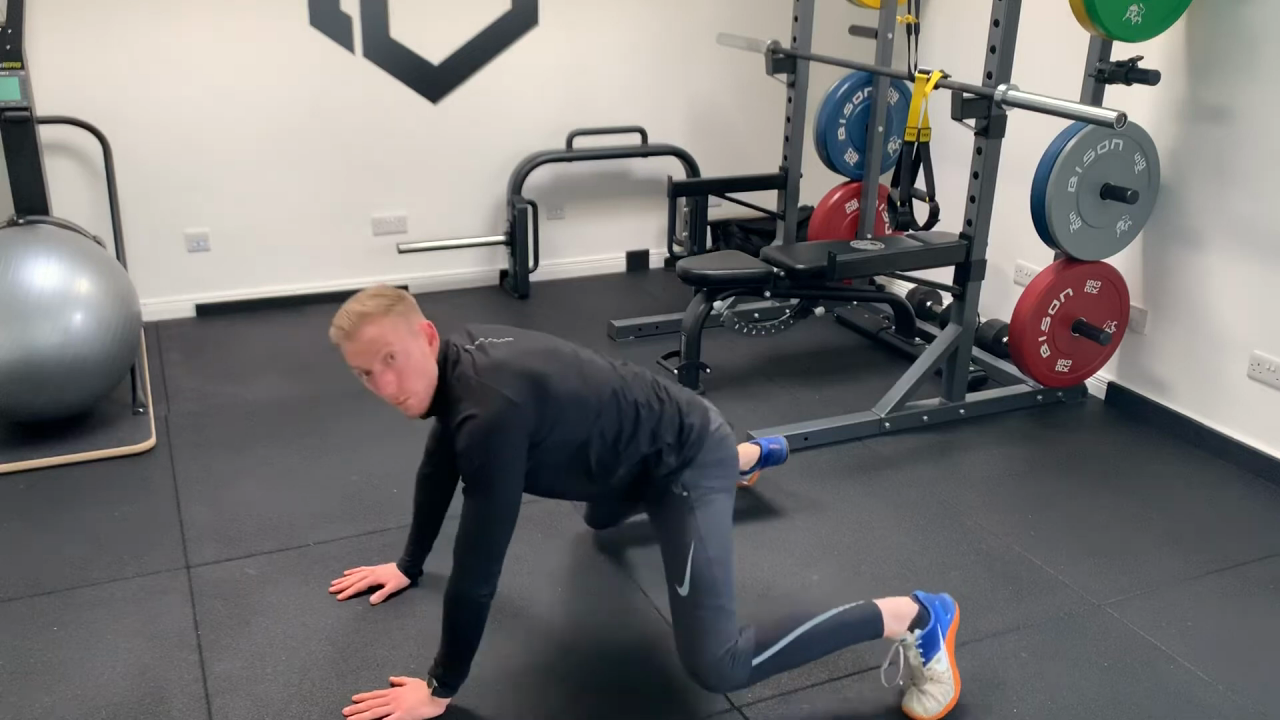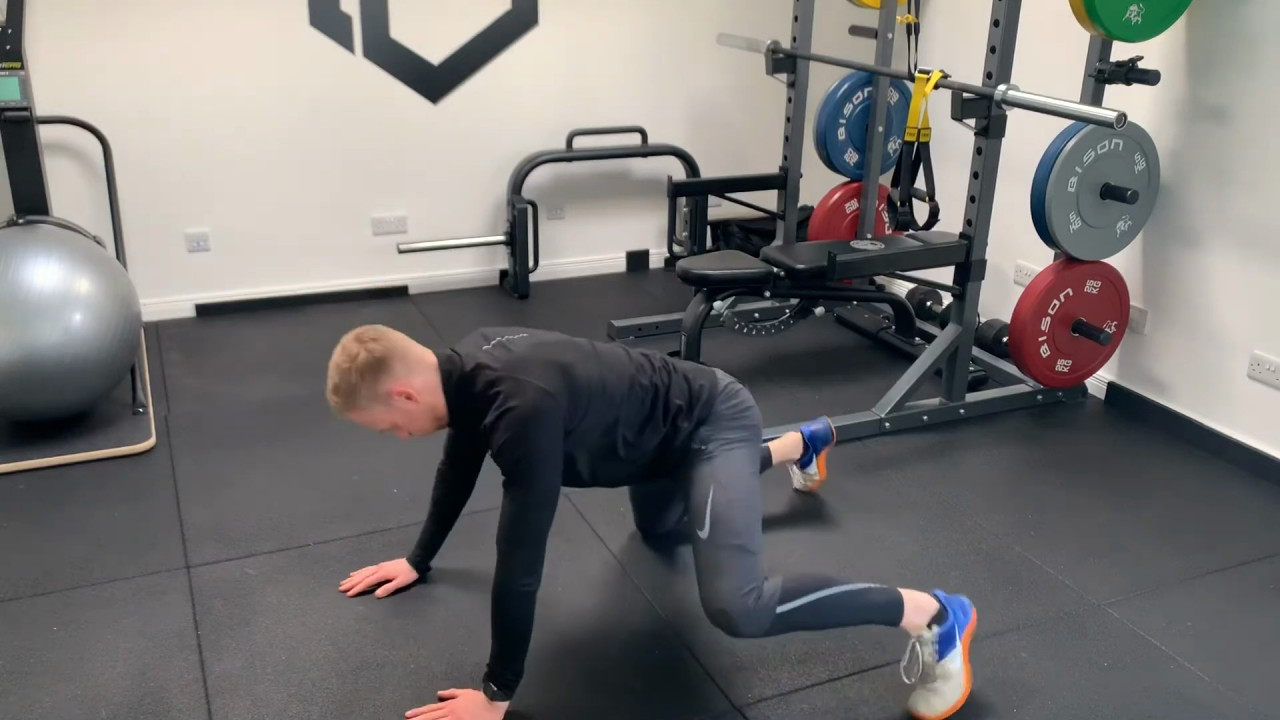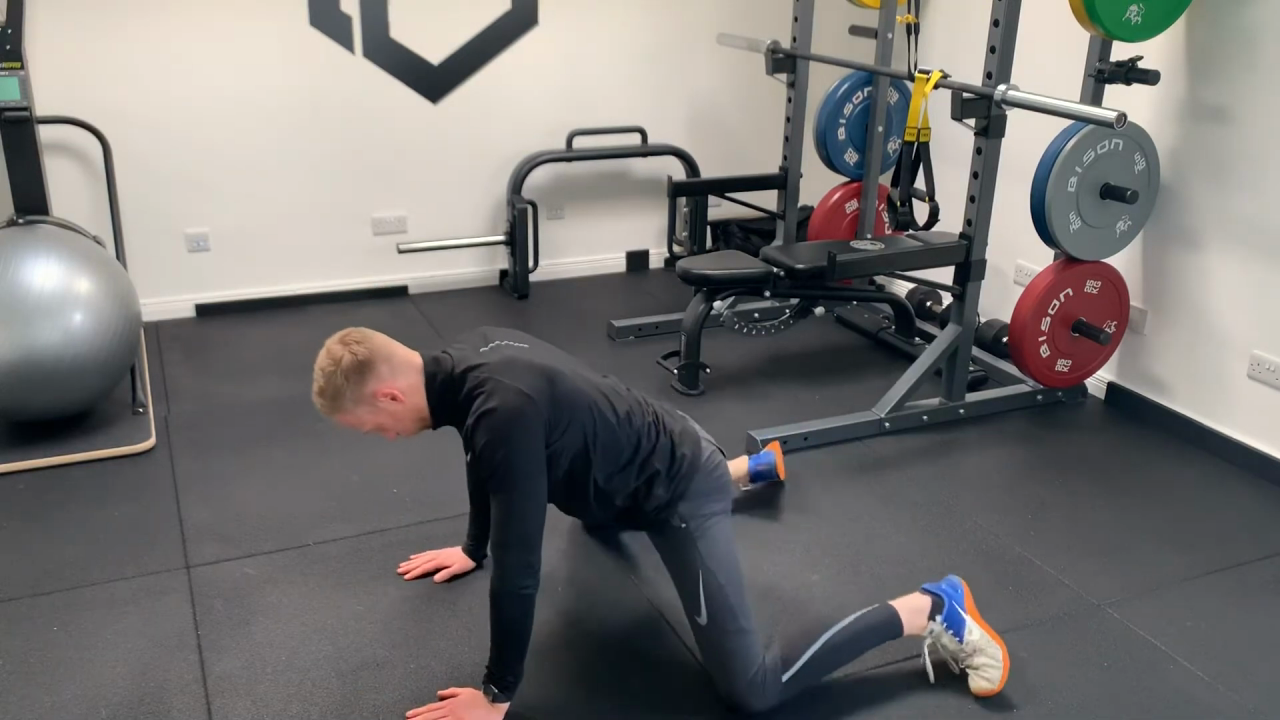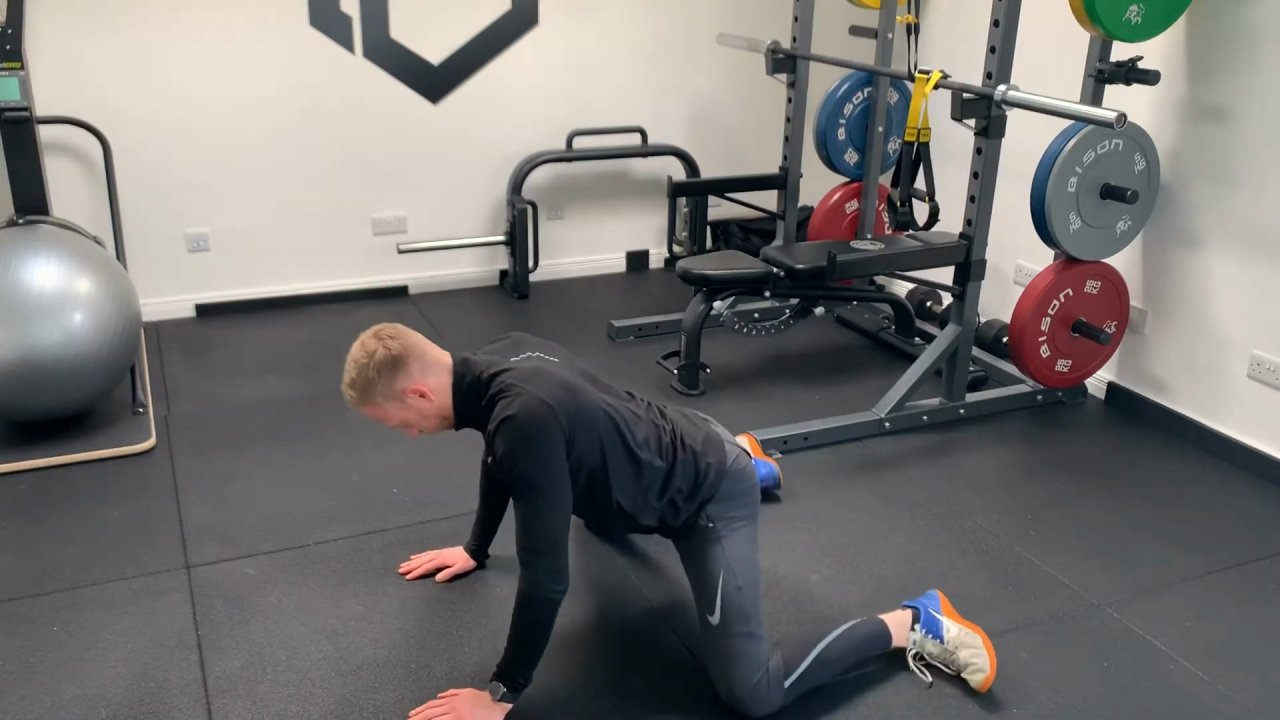
dt=0.7s
person 1, frame 1
left shoulder: (491, 410)
right shoulder: (461, 360)
left elbow: (478, 565)
right elbow: (438, 468)
right wrist: (407, 565)
left hip: (689, 459)
right hip: (648, 440)
left knee: (720, 665)
right knee: (600, 518)
left ankle: (915, 618)
right ankle: (753, 454)
person 1, frame 2
left shoulder: (523, 406)
right shoulder: (466, 366)
left elbow: (521, 561)
right elbow: (459, 464)
right wrist: (416, 561)
left hip: (711, 420)
right hip: (668, 422)
left knee: (736, 604)
right knee: (657, 527)
left ankle: (931, 615)
right ankle: (798, 445)
person 1, frame 3
left shoulder: (503, 410)
right shoulder: (467, 357)
left elbow: (519, 568)
right elbow: (483, 463)
right wrist: (471, 547)
left hip: (679, 490)
right hip: (647, 460)
right knee: (595, 514)
left ankle: (931, 609)
right ankle: (750, 468)
person 1, frame 4
left shoulder: (524, 418)
right shoulder: (495, 362)
left elbow: (546, 576)
right elbow: (498, 460)
right wrist: (474, 548)
left hip: (709, 494)
right hip: (676, 446)
right knee: (592, 512)
left ankle: (913, 623)
right ankle: (745, 459)
